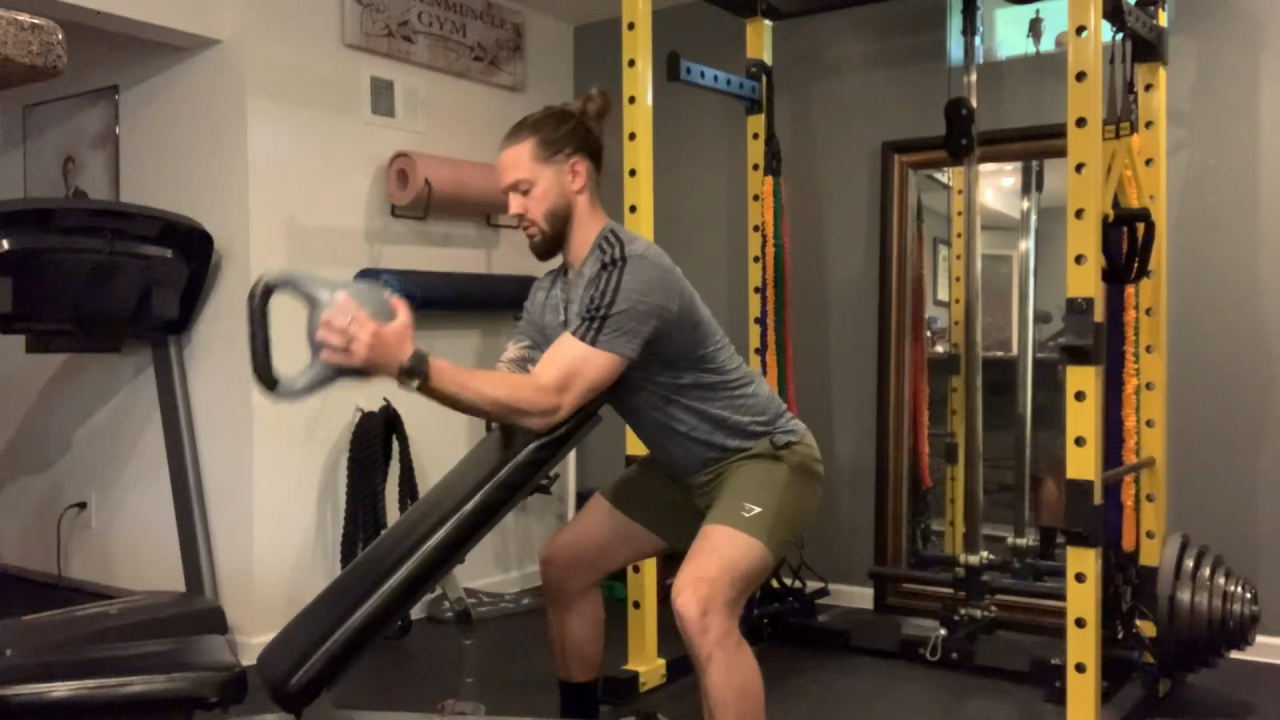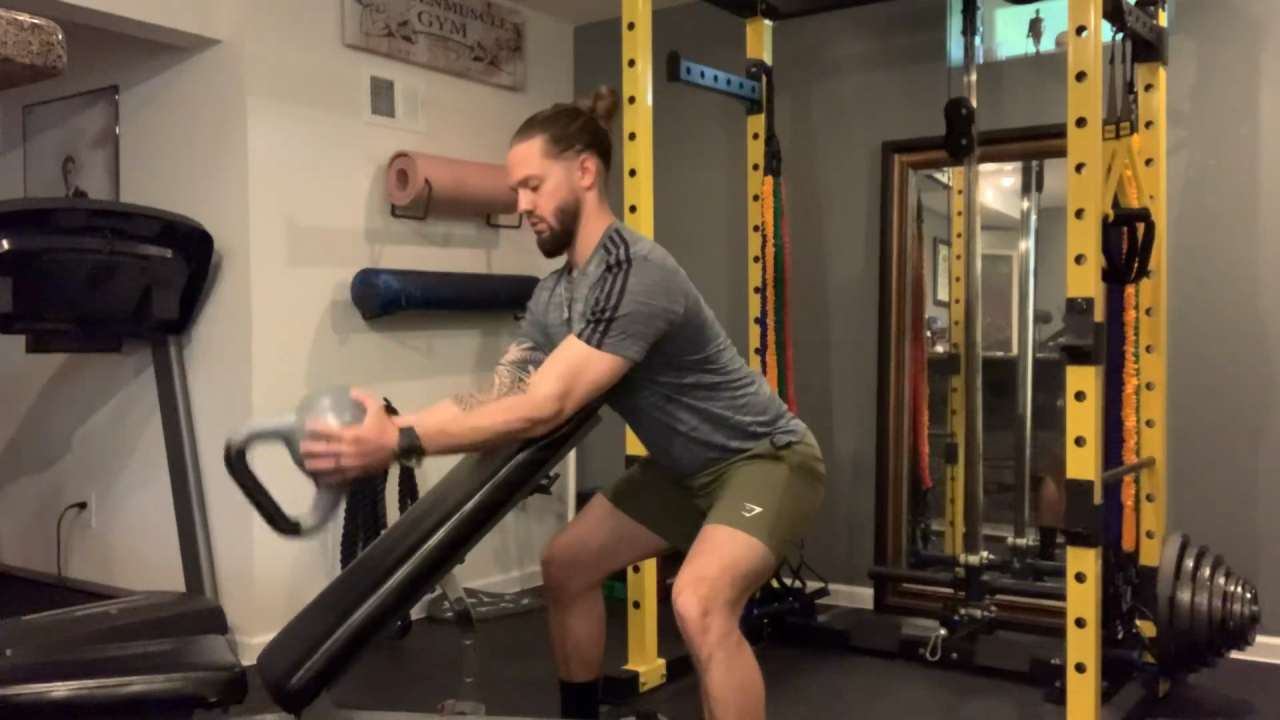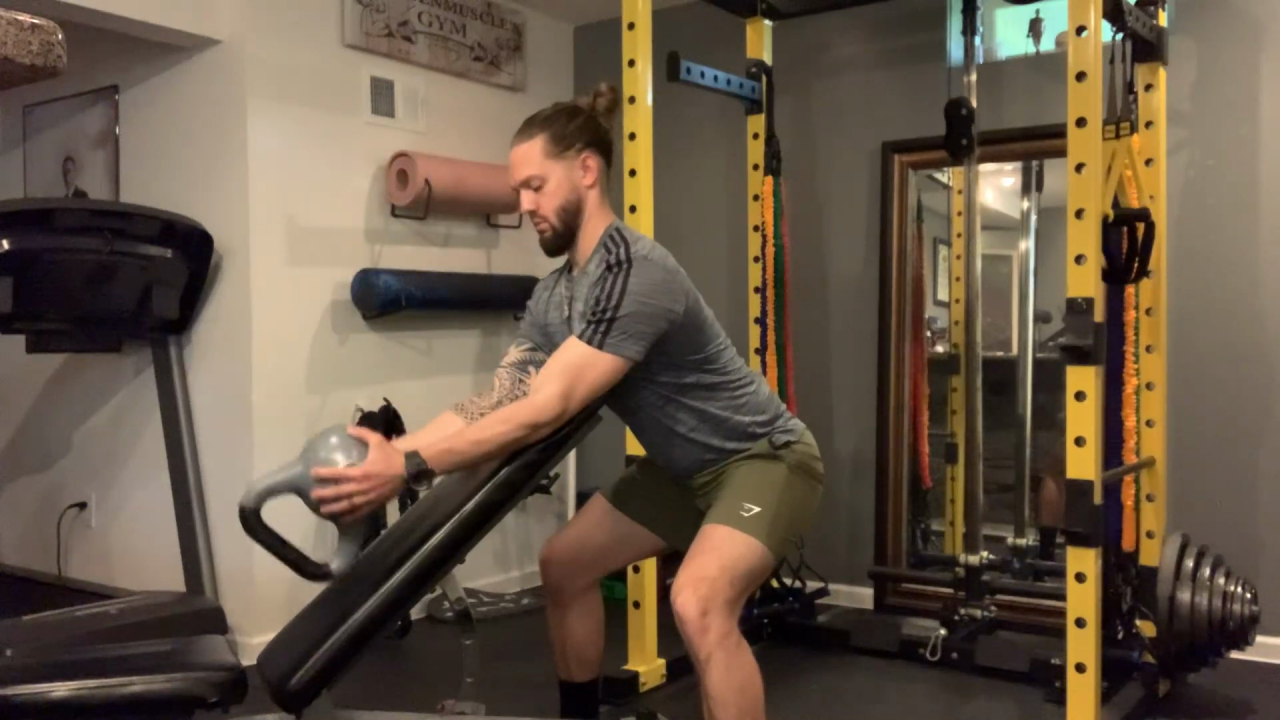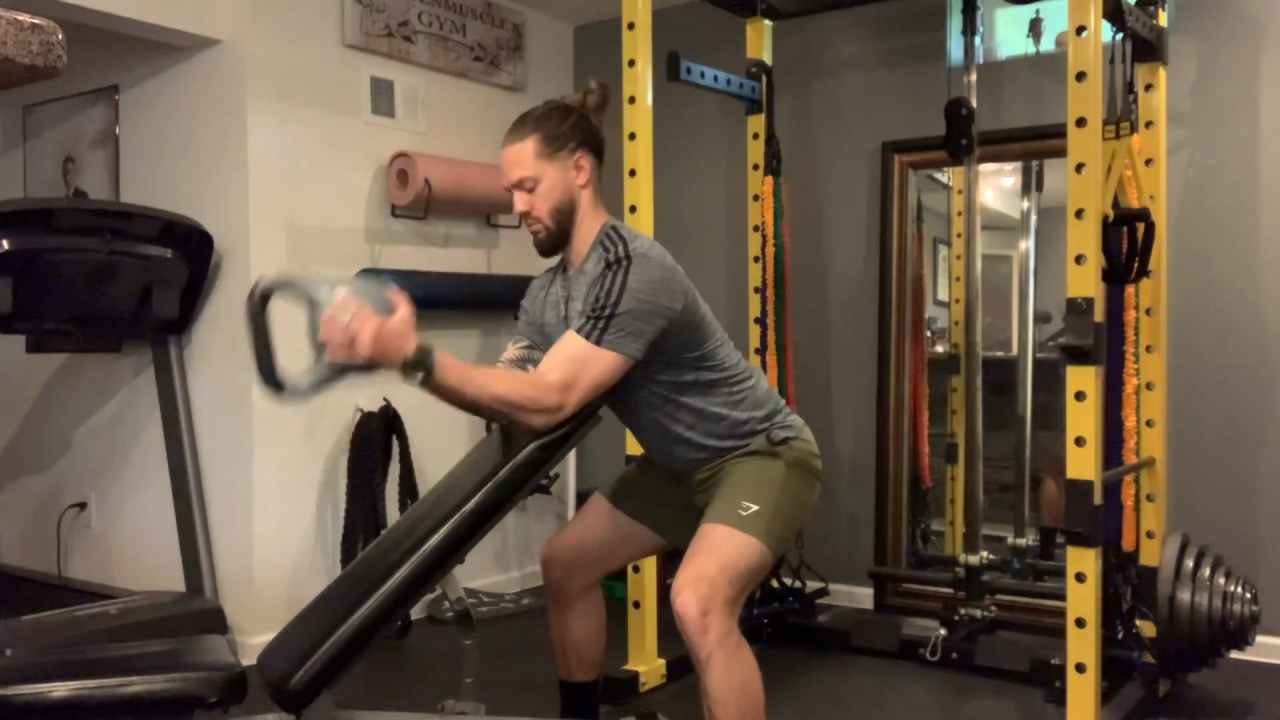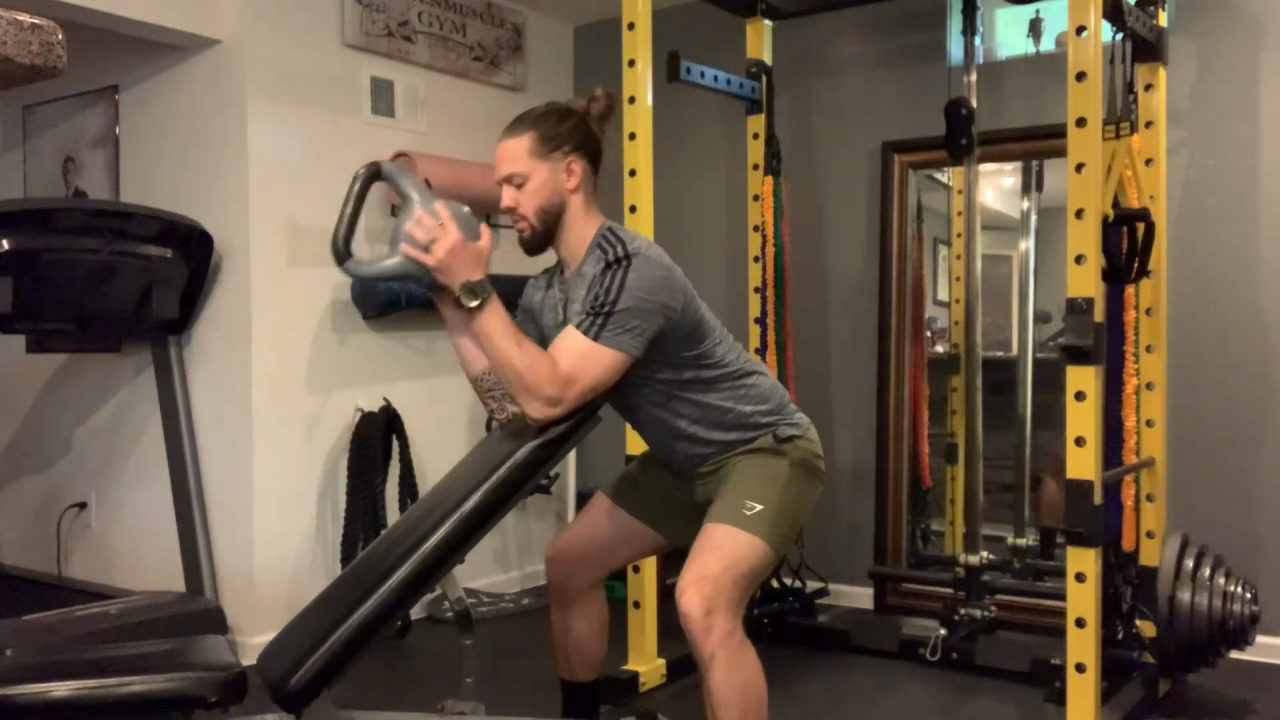
dt=0.4s
person 1, frame 1
left shoulder: (631, 274)
right shoulder: (551, 295)
left elbow: (544, 403)
right elbow: (506, 392)
left wrist: (409, 361)
right wrist: (391, 354)
left hip: (763, 456)
right hip: (683, 464)
left knee: (698, 604)
right knee: (564, 566)
person 1, frame 2
left shoulder: (636, 275)
right shoulder: (555, 296)
left elbow: (543, 409)
right elbow: (498, 397)
left wrist: (399, 440)
right wrist: (388, 428)
left hip: (764, 457)
right hip: (685, 465)
left knee: (699, 604)
right knee: (566, 566)
person 1, frame 3
left shoulder: (636, 275)
right shoulder: (554, 296)
left elbow: (545, 411)
right elbow: (499, 399)
left wrist: (408, 466)
right wrist: (388, 448)
left hip: (762, 457)
right hip: (683, 465)
left knee: (697, 603)
right knee: (564, 565)
person 1, frame 4
left shoulder: (633, 272)
right shoulder: (549, 293)
left elbow: (546, 402)
right elbow: (507, 399)
left wrist: (415, 356)
right wrist: (403, 353)
left hip: (762, 452)
right hip: (680, 460)
left knee: (698, 603)
right knee: (566, 564)
person 1, frame 5
left shoulder: (632, 271)
right shoulder: (547, 289)
left elbow: (548, 398)
right elbow: (508, 402)
left wrist: (475, 287)
right wrist: (451, 299)
left hip: (767, 449)
right hip: (685, 458)
left knee: (703, 603)
right knee: (569, 564)
